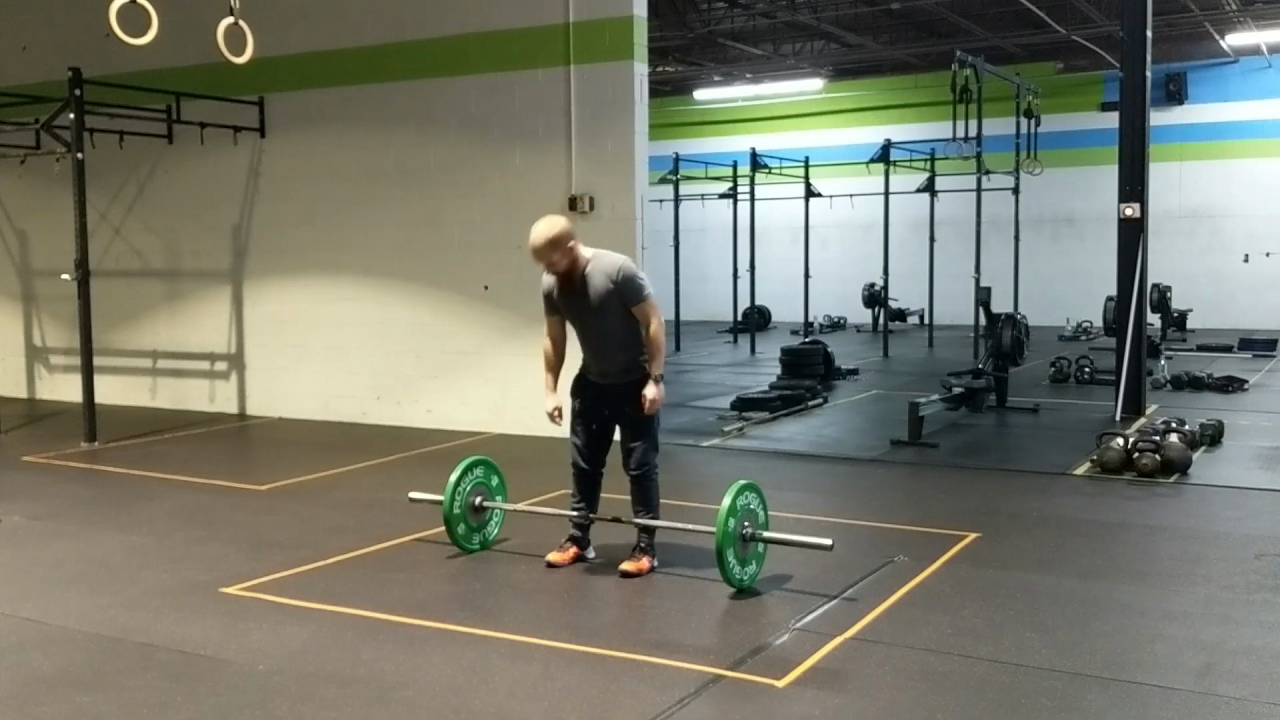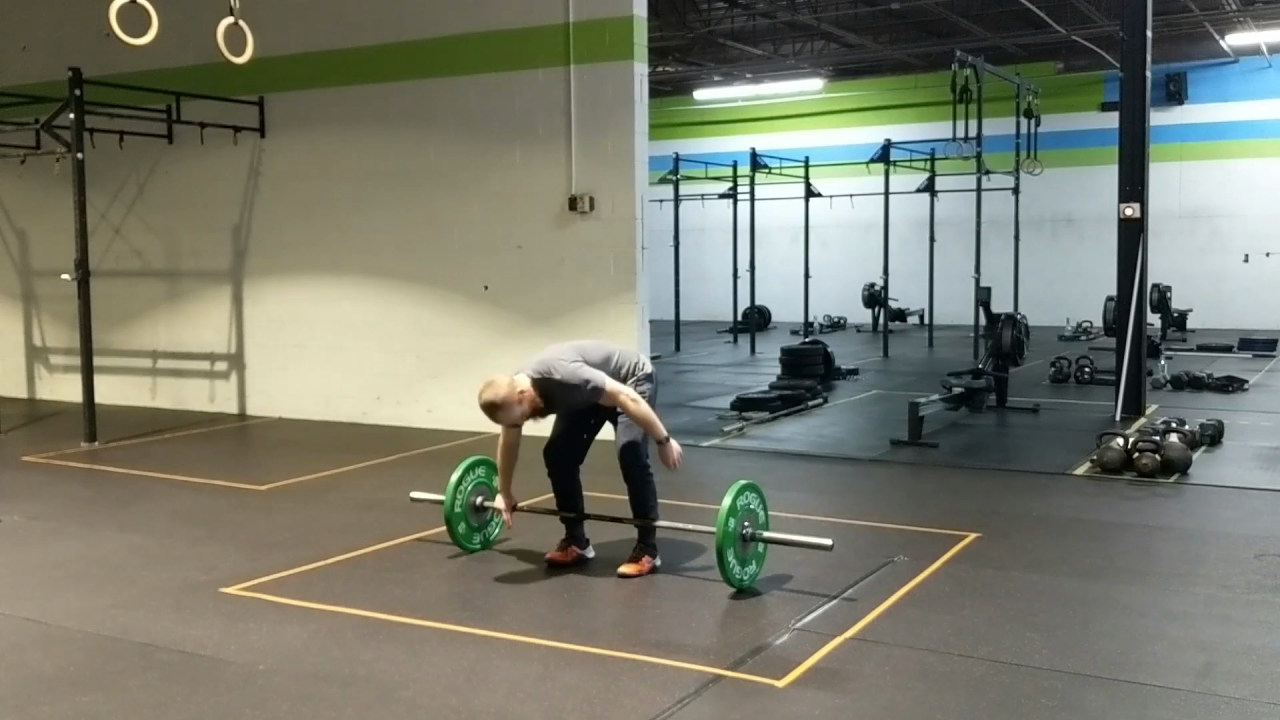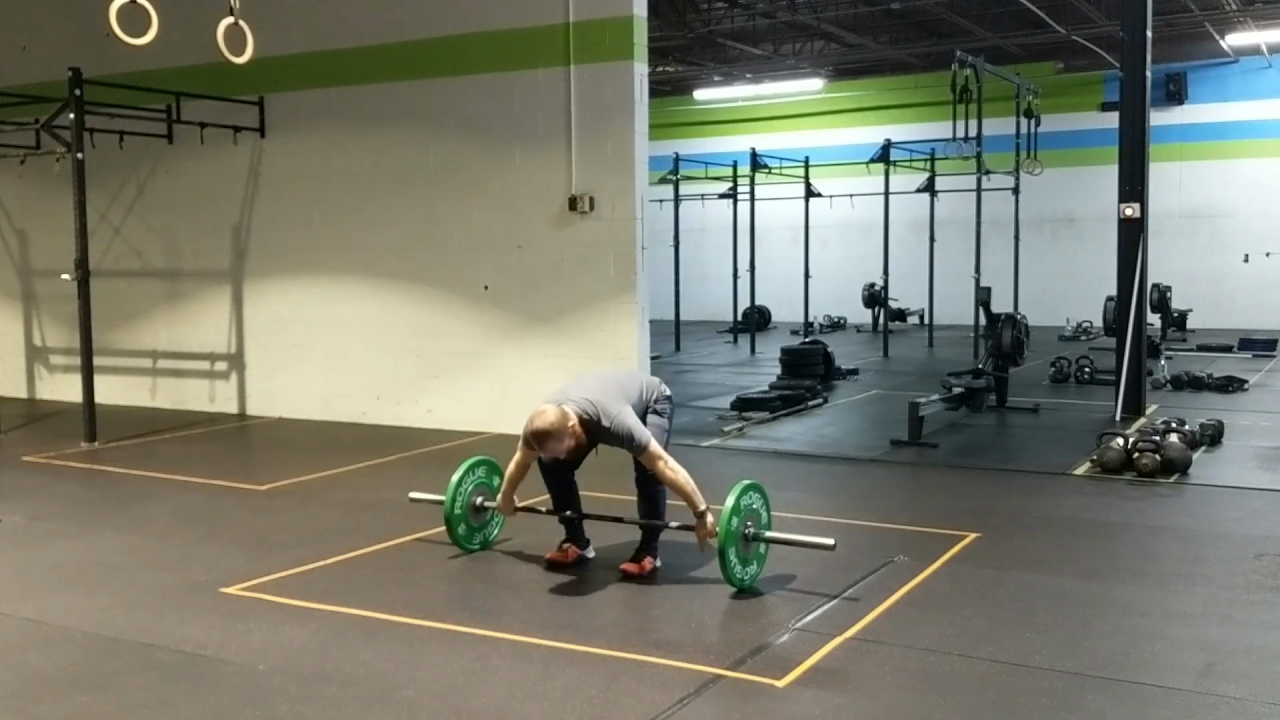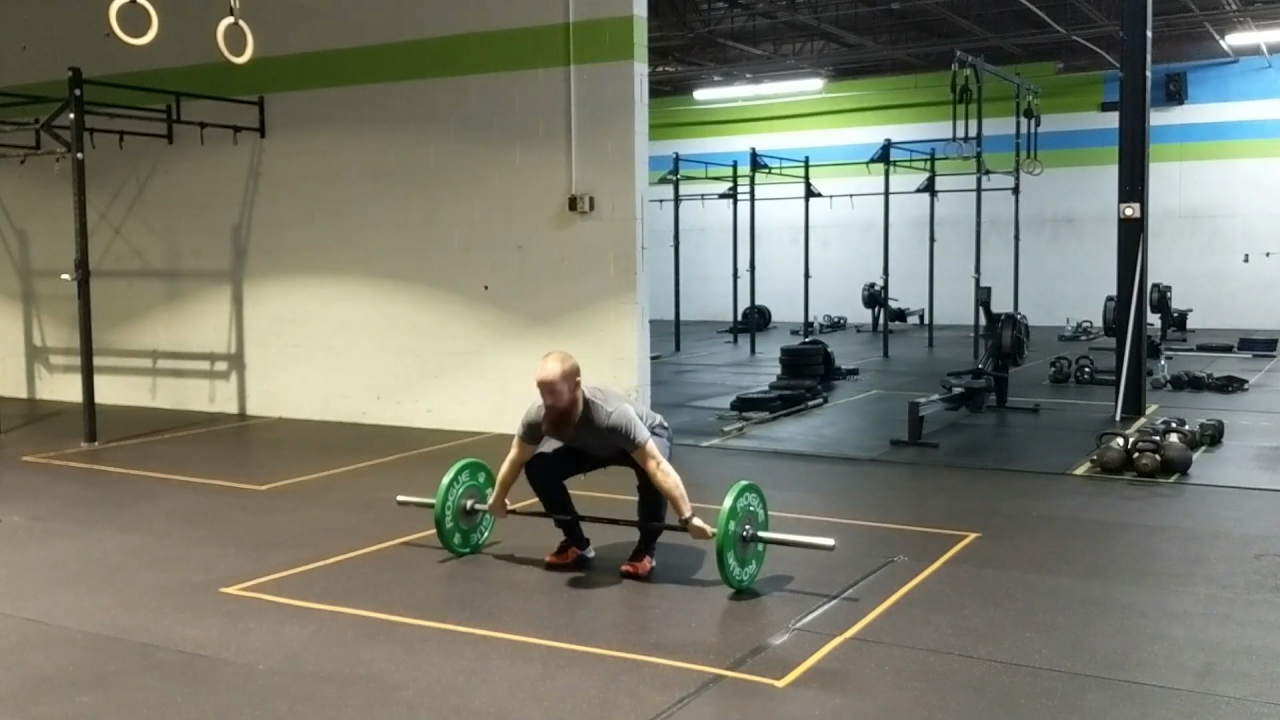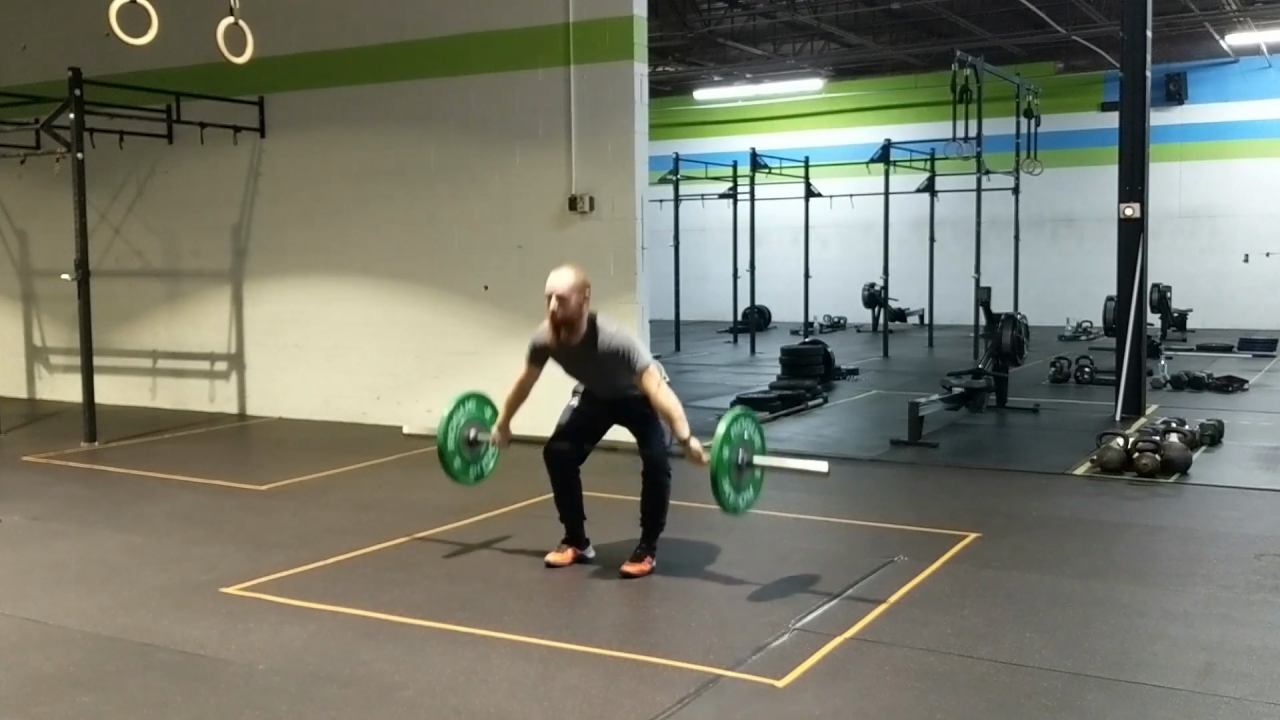
dt=1s
person 1, frame 1
left shoulder: (618, 269)
right shoulder: (552, 283)
left elbow: (653, 322)
right elbow: (554, 337)
left wrist: (654, 380)
right wrist: (551, 390)
left hip: (636, 383)
right hip: (591, 384)
left knee: (640, 465)
right knee: (584, 464)
left ankle: (646, 548)
right ankle: (579, 541)
person 1, frame 2
left shoulder: (562, 375)
right shoulder: (510, 396)
left elbow: (629, 399)
right elbow: (509, 444)
left wrist: (665, 442)
right wrist: (504, 493)
left hip: (632, 378)
right hip: (587, 394)
left knee: (631, 459)
right knee: (557, 456)
left ankle: (647, 551)
right ankle: (576, 542)
person 1, frame 3
left shoulder: (614, 421)
right shoulder: (543, 425)
left elbow: (666, 466)
right elbow: (522, 460)
left wrist: (702, 514)
right wrist: (506, 496)
left hip: (651, 400)
right hip: (599, 403)
left knee: (648, 469)
right knee: (549, 463)
left ankle: (648, 550)
right ankle: (577, 542)
person 1, frame 4
left shoulder: (613, 415)
right shoulder: (537, 415)
left elbow: (658, 467)
right elbow: (515, 459)
left wrist: (689, 518)
right wrist: (498, 498)
left hip: (649, 435)
left knee: (651, 475)
right knee: (538, 468)
left ankle: (646, 551)
right ankle: (577, 544)
person 1, frame 5
left shoulder: (614, 338)
right shoulder: (545, 336)
left elbow: (658, 389)
right elbow: (524, 381)
left wrist: (686, 439)
right wrist: (502, 424)
left hip: (639, 397)
right hip: (595, 396)
left knee: (655, 464)
right knee: (557, 456)
left ankle: (646, 551)
right ankle: (575, 541)
